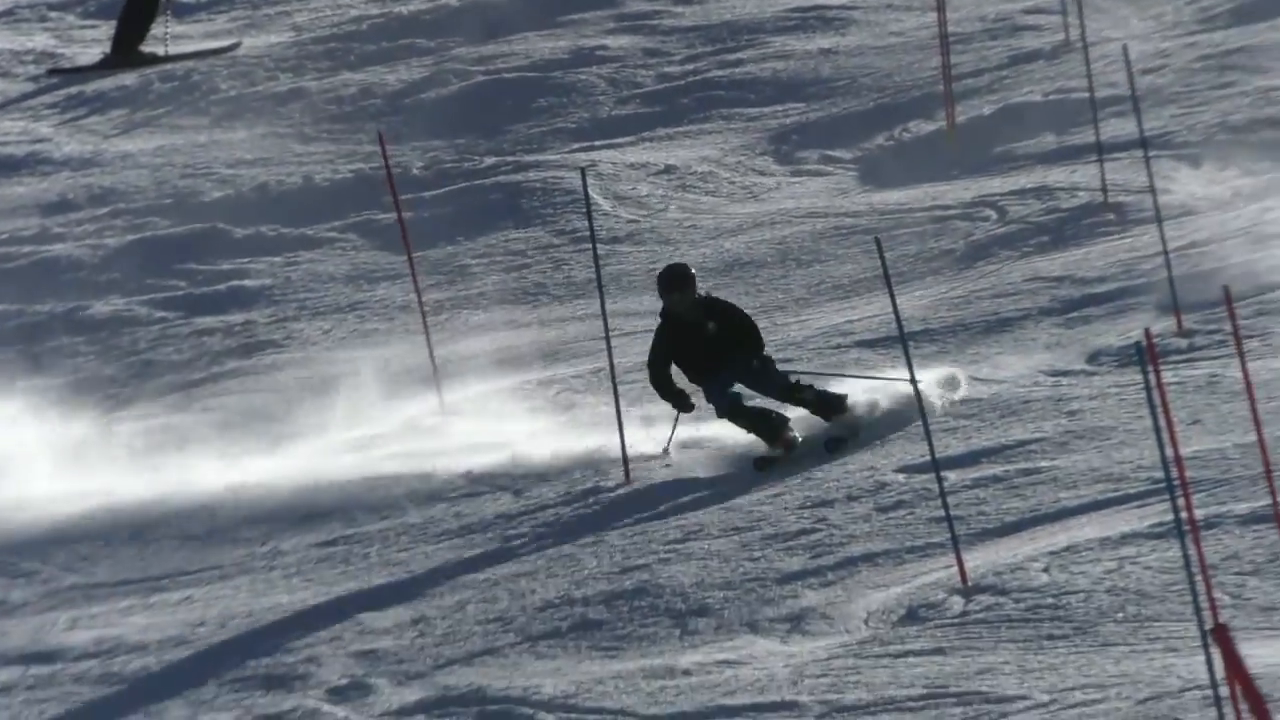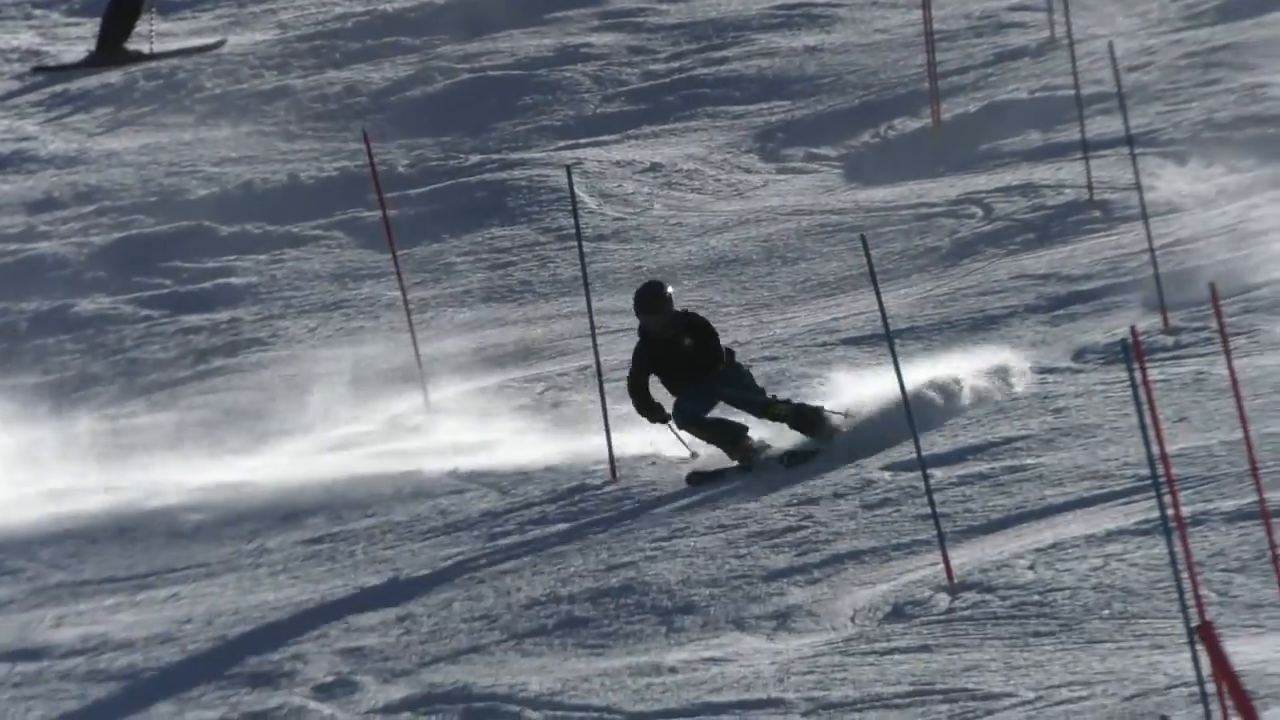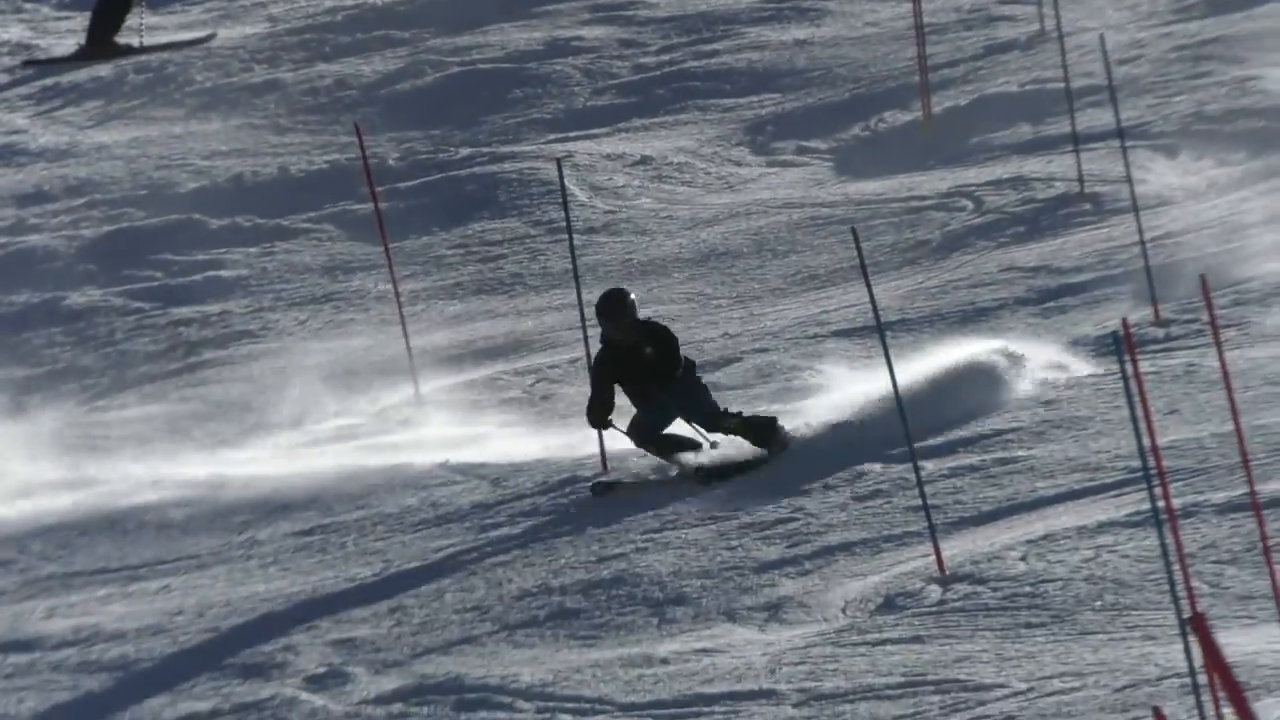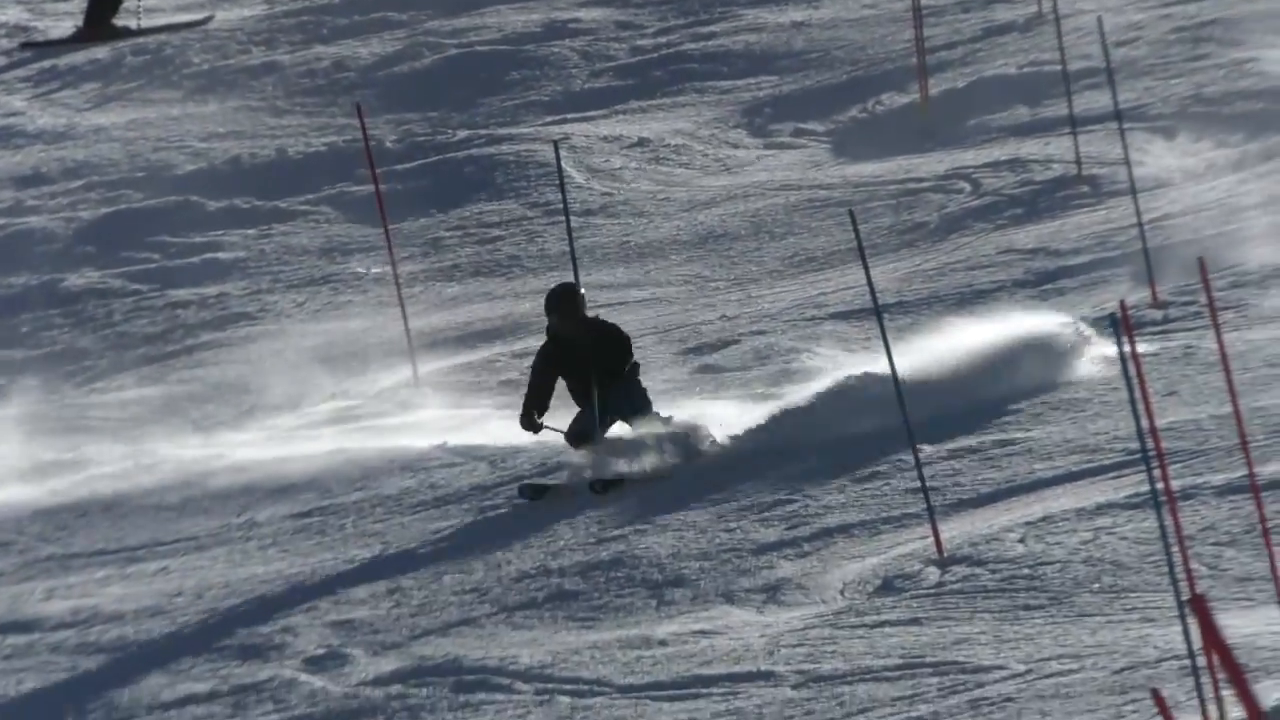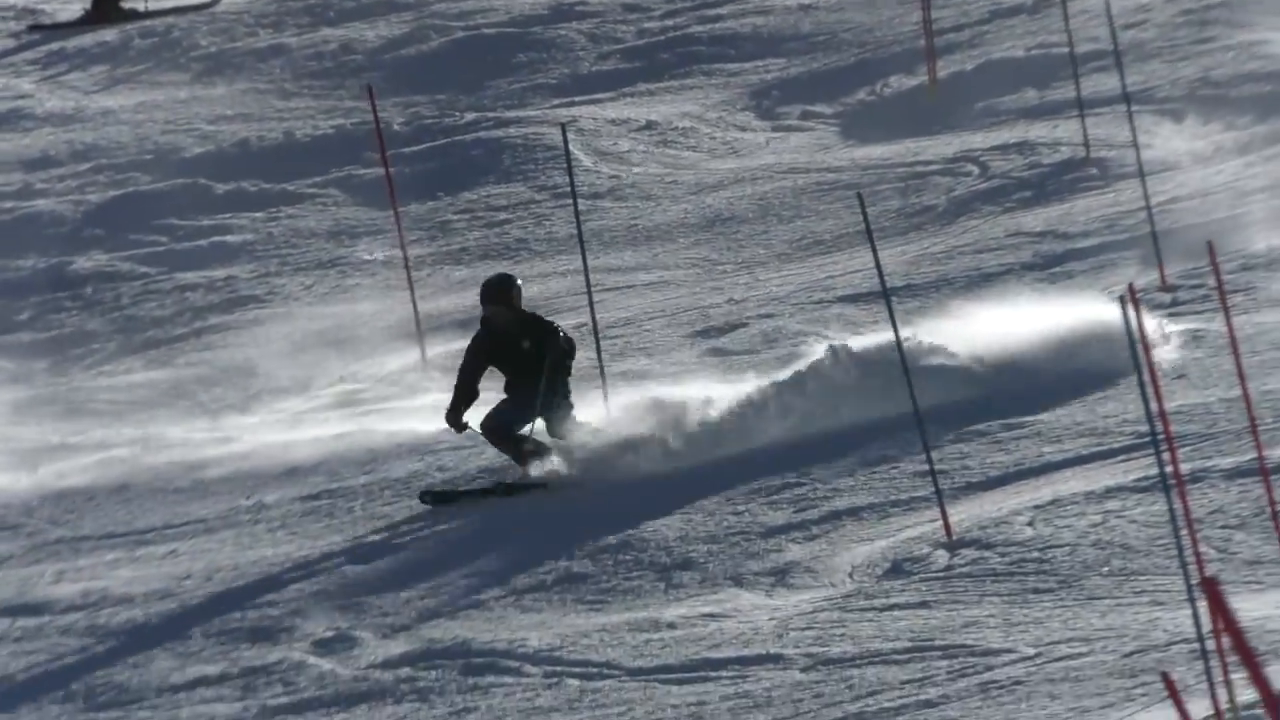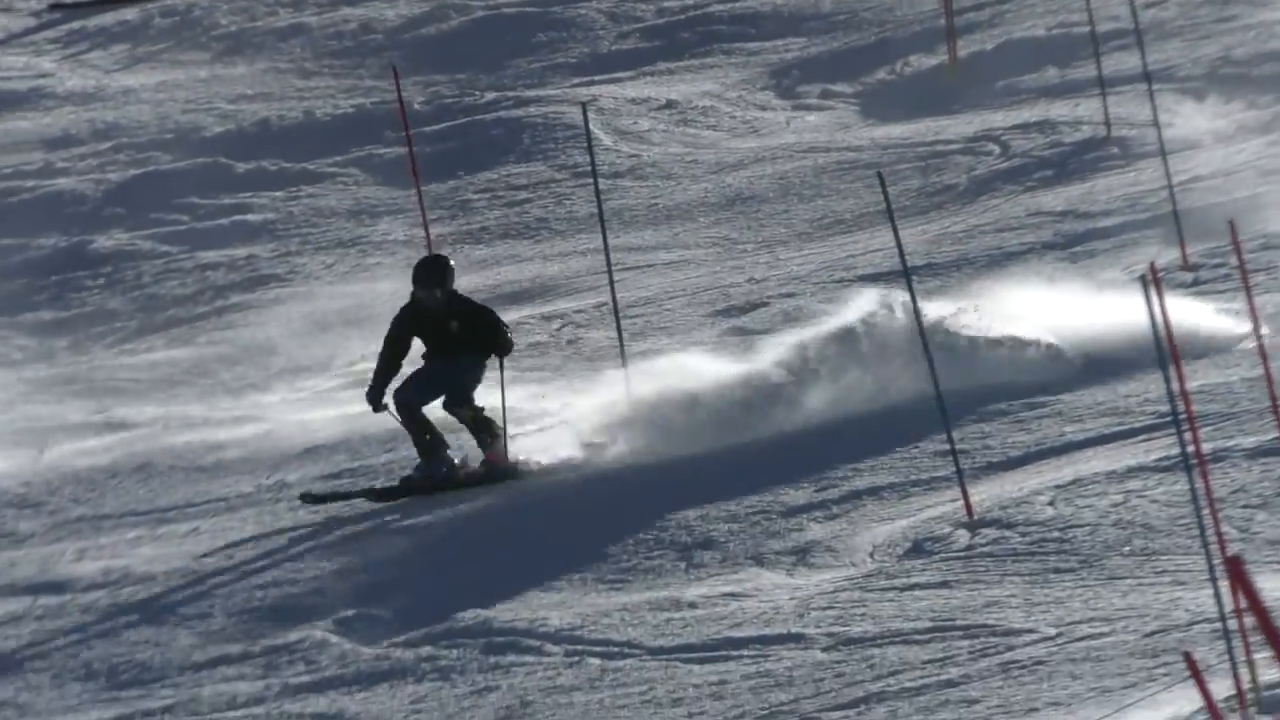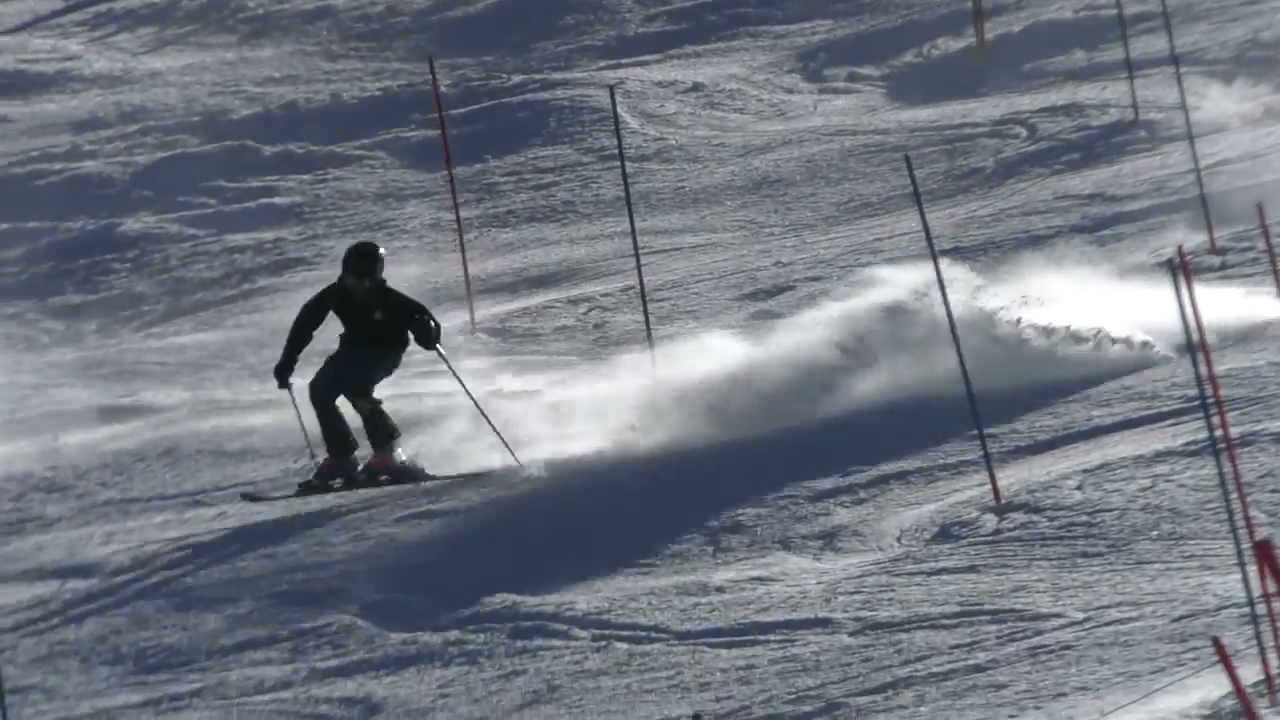
dt=0.1s
person 1, frame 1
left shoulder: (711, 306)
right shoulder: (667, 333)
left elbow: (743, 323)
right elbow: (657, 372)
left wrist: (757, 354)
right wrist: (675, 396)
left hip: (739, 358)
right hip: (711, 376)
left knee: (785, 389)
right knee: (728, 407)
left ankle: (840, 408)
right ankle: (780, 434)
person 1, frame 2
left shoulder: (689, 323)
right shoulder: (645, 351)
left elbow: (715, 350)
right elbow: (636, 386)
left wrist: (705, 375)
right wrist: (651, 409)
left hip: (722, 374)
right hip: (693, 392)
left knee: (763, 406)
right knee: (684, 417)
left ankle: (820, 424)
right ankle: (744, 446)
person 1, frame 3
left shoulder: (651, 331)
right shoulder: (607, 358)
left elbow: (674, 360)
right elbow: (600, 396)
right wrist: (598, 415)
left hip: (680, 384)
right hip: (652, 403)
left knee: (715, 420)
right knee: (638, 433)
left ankle: (775, 436)
person 1, frame 4
left shoulder: (600, 330)
right shoulder: (551, 352)
left elbow: (624, 351)
right elbow: (540, 386)
right wrist: (530, 413)
left hip: (624, 387)
right hip: (595, 401)
left knee: (644, 422)
right knee: (577, 436)
person 1, frame 5
left shoulder: (534, 326)
right shoulder: (486, 339)
left elbow: (564, 347)
right elbow: (468, 377)
left wrist: (561, 364)
right wrist: (456, 410)
left hip: (550, 383)
right hip: (522, 392)
left knee: (559, 424)
right knee: (491, 428)
right ankle: (540, 459)
person 1, frame 6
left shoulder: (463, 308)
right shoulder: (412, 312)
left elbow: (495, 328)
right elbow: (393, 349)
left wrist: (501, 343)
right wrist: (377, 386)
left hip: (470, 361)
right hip: (440, 361)
left knee: (456, 403)
right knee: (403, 399)
left ankle: (495, 453)
right ankle: (437, 461)
person 1, frame 7
left shoulder: (389, 299)
right shoulder: (337, 293)
left elbow: (423, 320)
right elbow: (306, 321)
left wrist: (427, 334)
right wrist: (287, 360)
left hip: (386, 352)
right hip: (354, 350)
left knee: (356, 389)
right knee: (319, 392)
left ankle: (387, 454)
right ankle: (341, 460)
